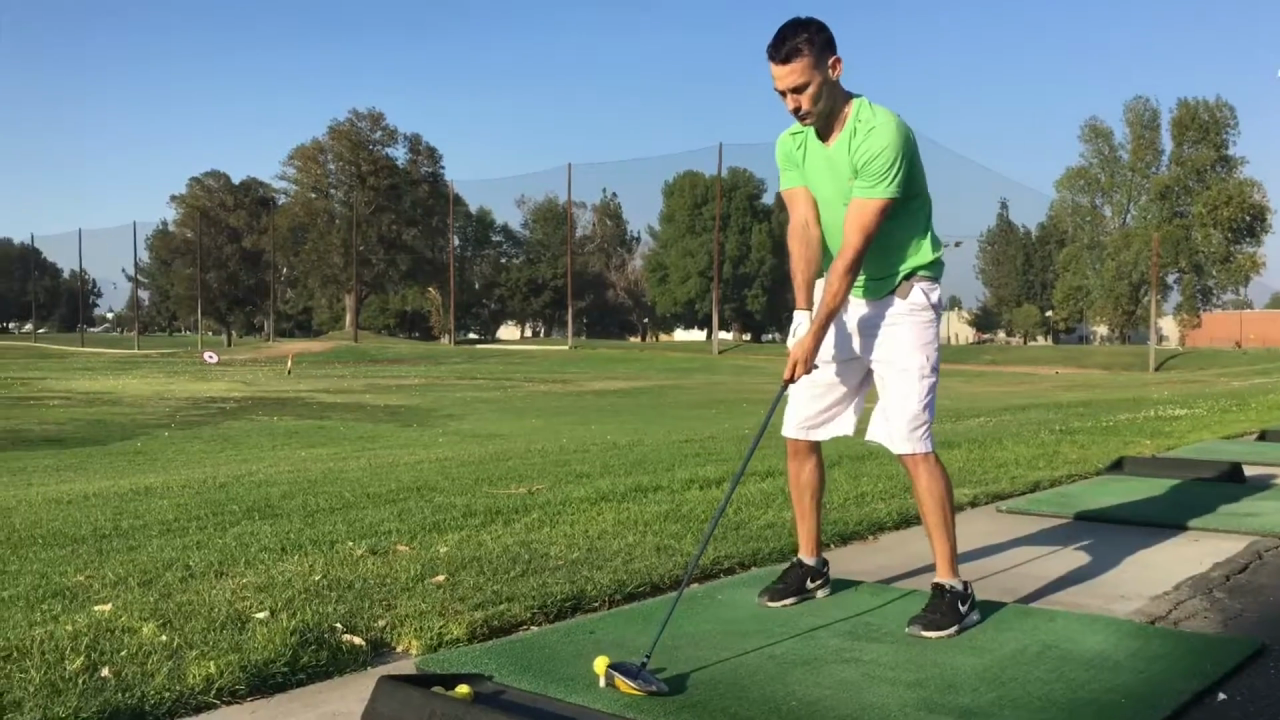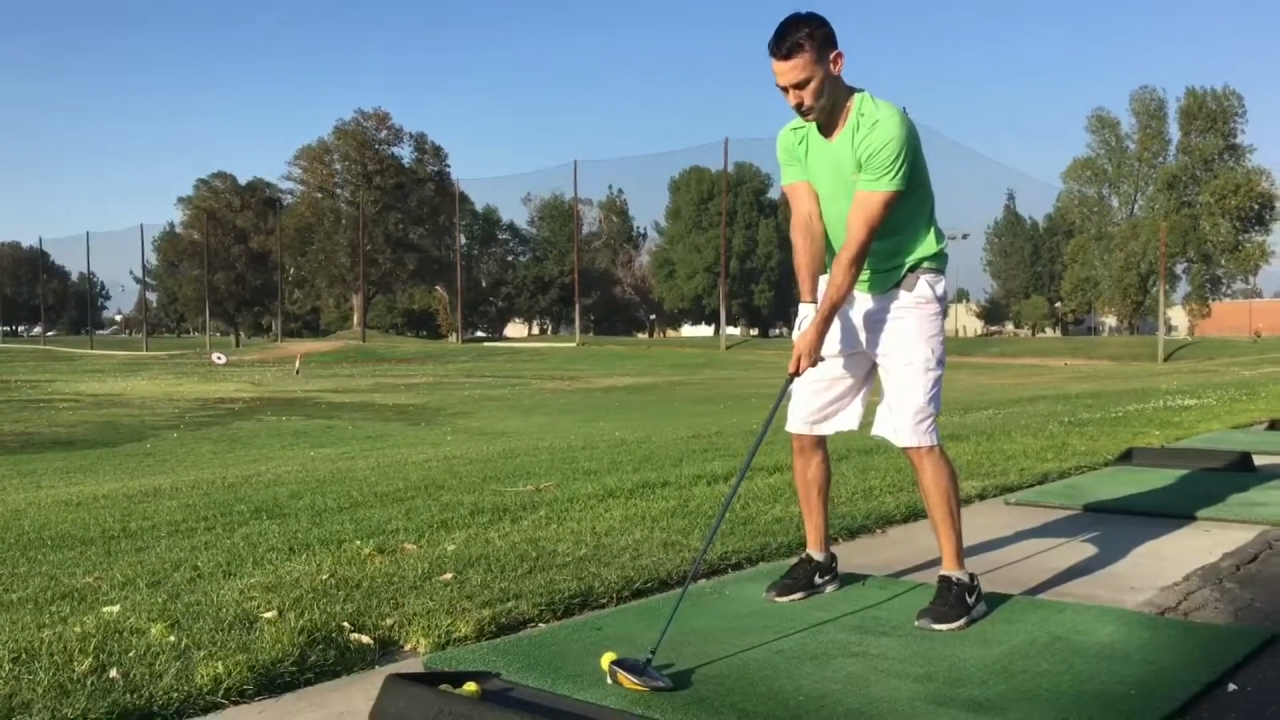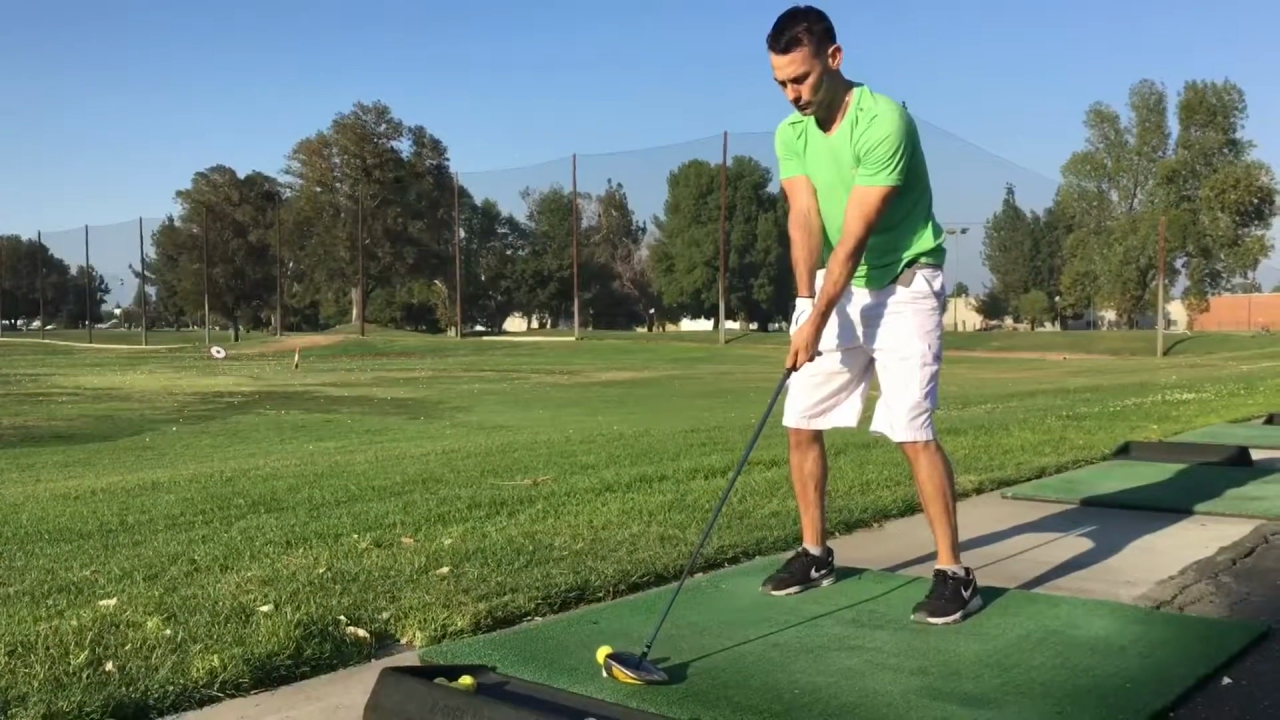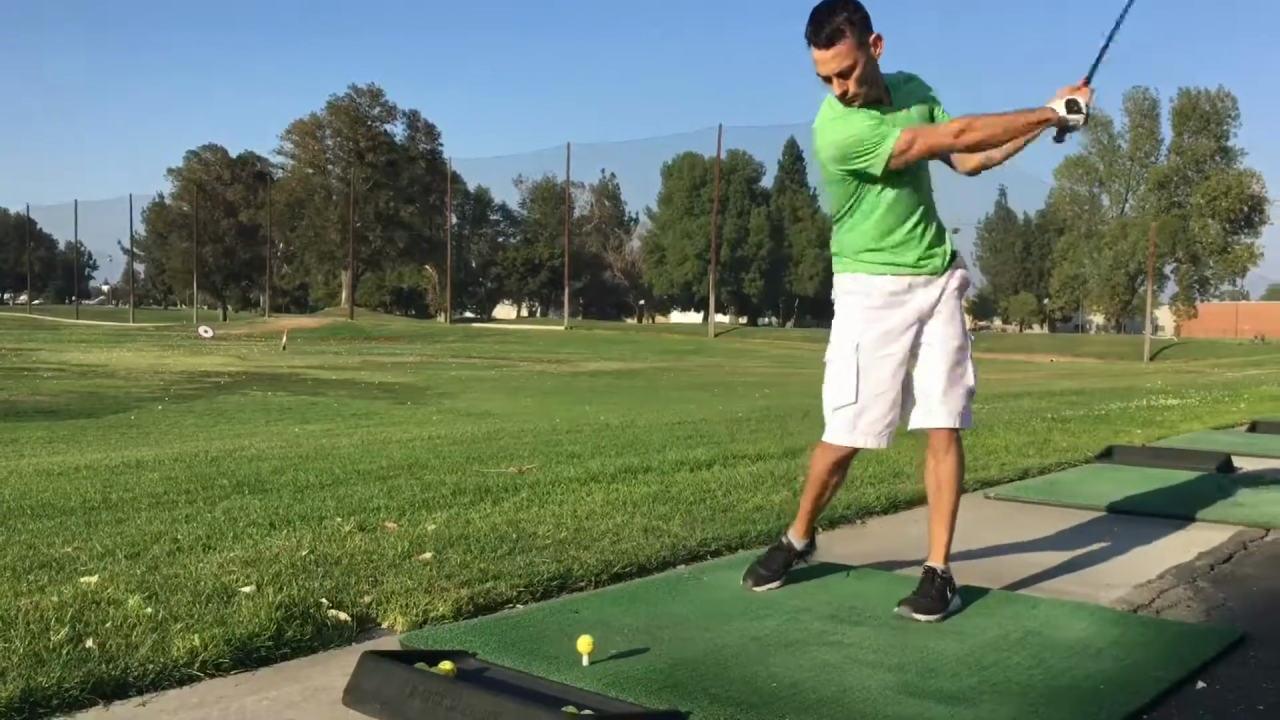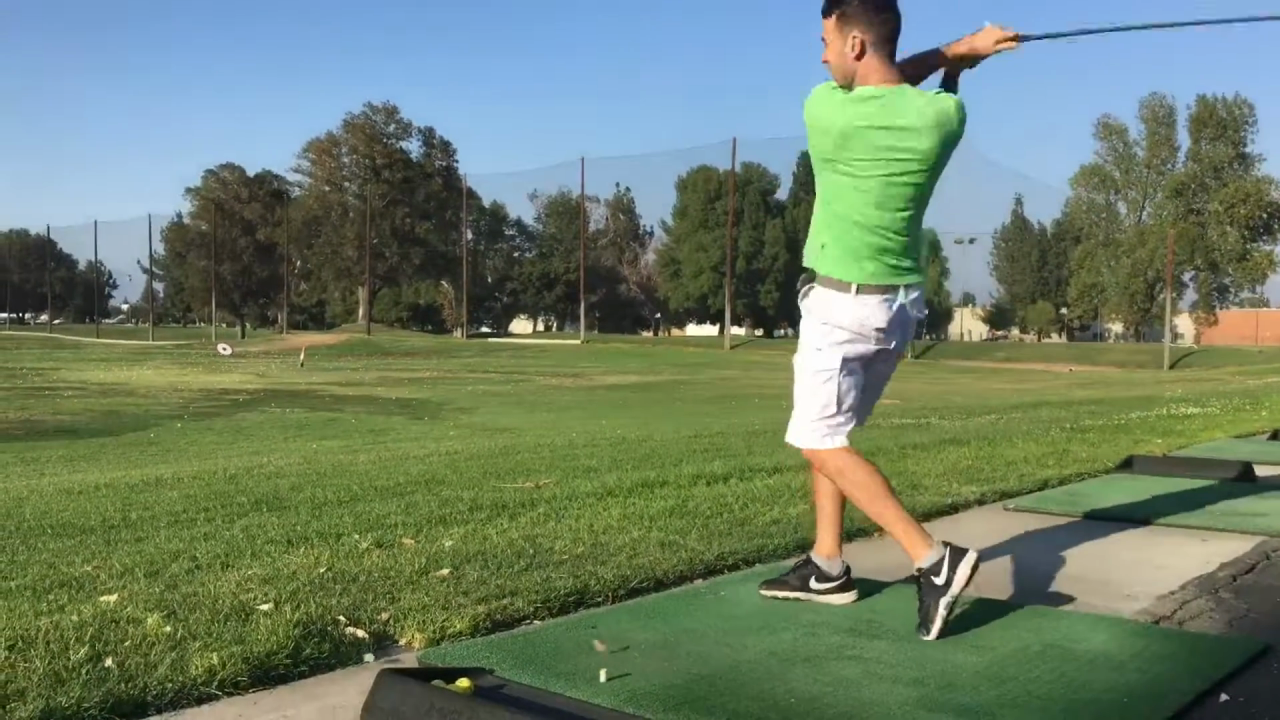
dt=1s
person 1, frame 1
left shoulder: (883, 133)
right shoulder: (791, 144)
left elbow: (853, 250)
right elbow: (803, 230)
left wrist: (813, 335)
right wrist: (801, 317)
left hip: (901, 299)
right hip: (837, 299)
left knee: (911, 441)
right knee: (799, 435)
left ankle: (951, 587)
right ankle: (810, 564)
person 1, frame 2
left shoulder: (885, 127)
right shoulder: (791, 139)
left elbow: (857, 242)
right elbow: (806, 224)
left wrist: (819, 326)
right wrist: (808, 307)
left hip: (904, 292)
right hip: (839, 293)
left knee: (915, 434)
right knee: (805, 430)
left ankle: (957, 579)
right ankle: (818, 559)
person 1, frame 3
left shoulder: (884, 122)
right shoulder: (790, 134)
left elbow: (855, 235)
right elbow: (804, 219)
left wrist: (817, 320)
right wrist: (805, 301)
left hip: (903, 288)
right hip: (836, 289)
left knee: (912, 429)
right knee: (801, 425)
left ankle: (953, 573)
right ankle: (815, 553)
person 1, frame 4
left shoulder: (913, 89)
right shoulder: (837, 133)
left elbow: (966, 159)
right elbow: (957, 135)
left wrist: (1046, 118)
right wrist: (1048, 112)
left hip: (938, 281)
right hip: (870, 291)
left knee: (942, 427)
right knee: (843, 439)
left ankle: (937, 570)
right ankle: (796, 539)
person 1, frame 5
left shoulder: (824, 109)
right shoulder: (946, 116)
left hip: (842, 303)
right hip: (900, 301)
left knee: (825, 444)
right knee: (826, 431)
left ankle: (934, 560)
right ankle: (827, 566)
